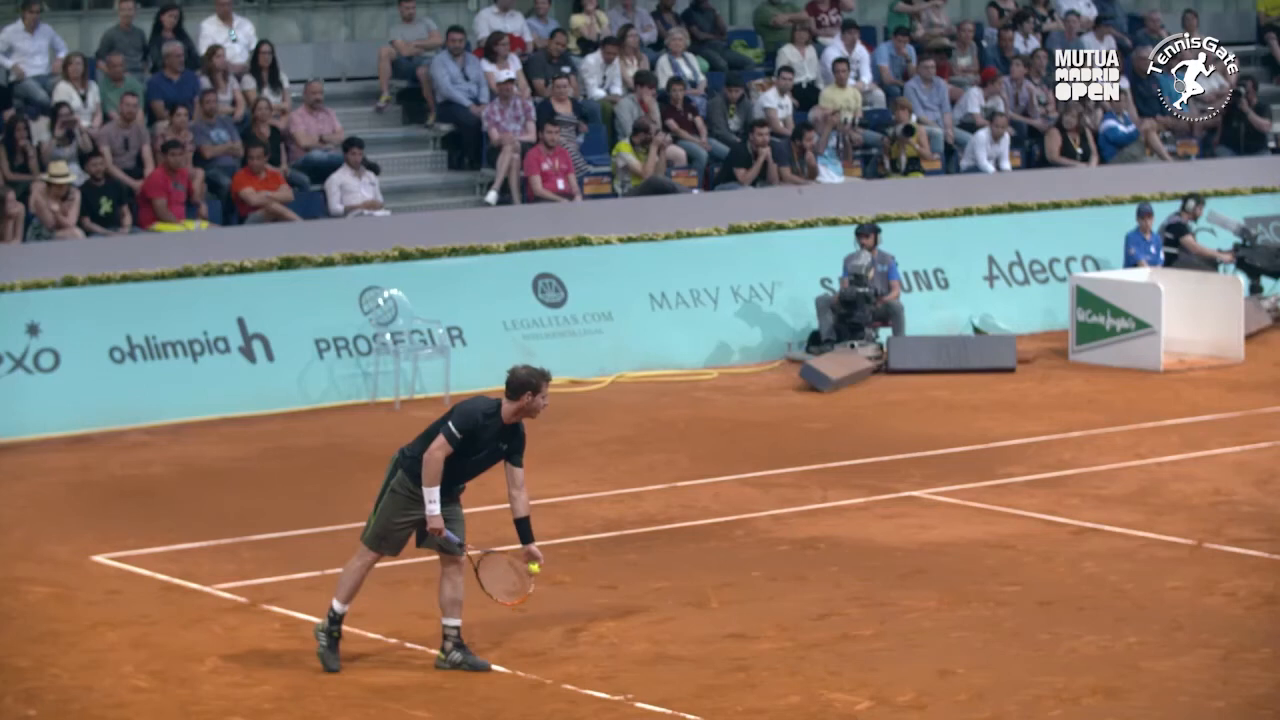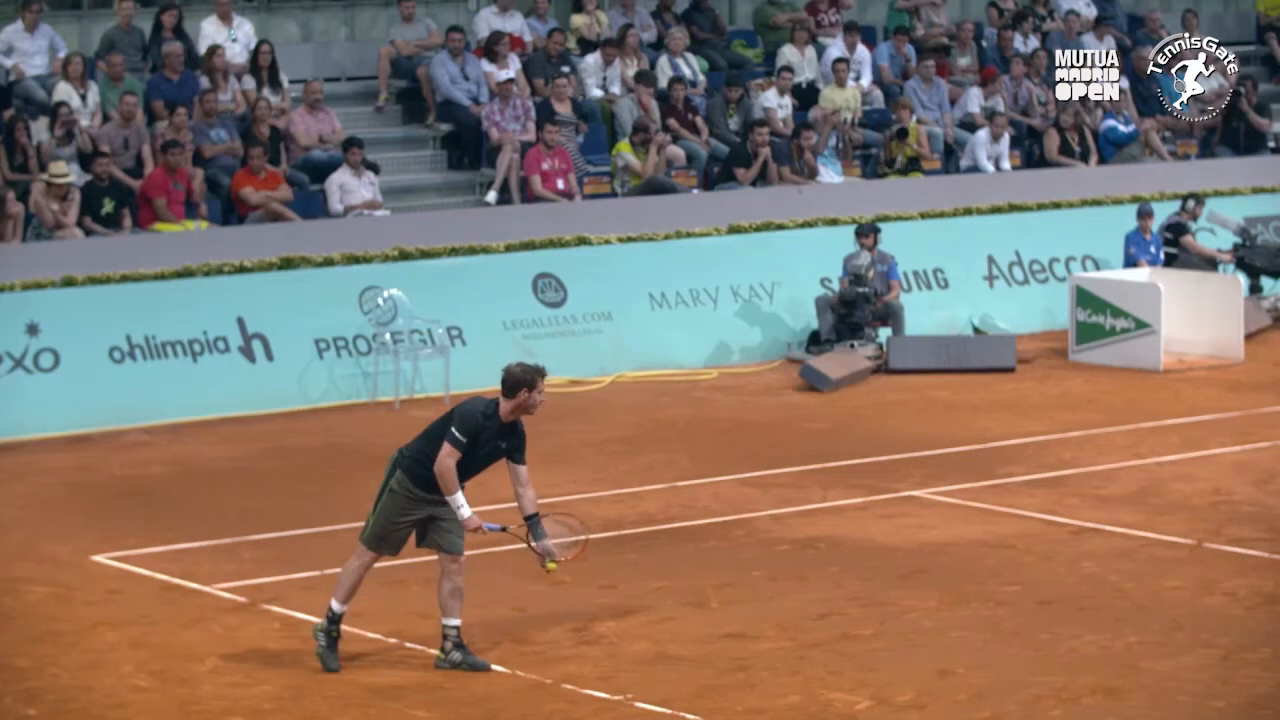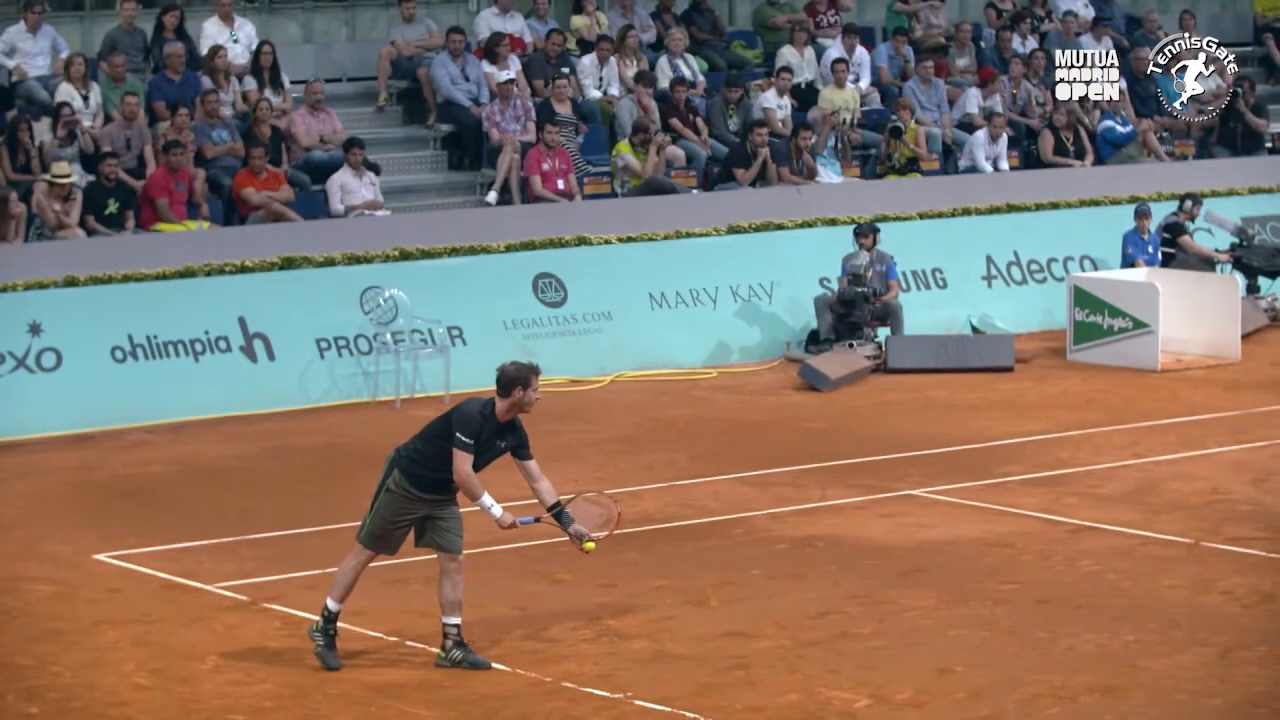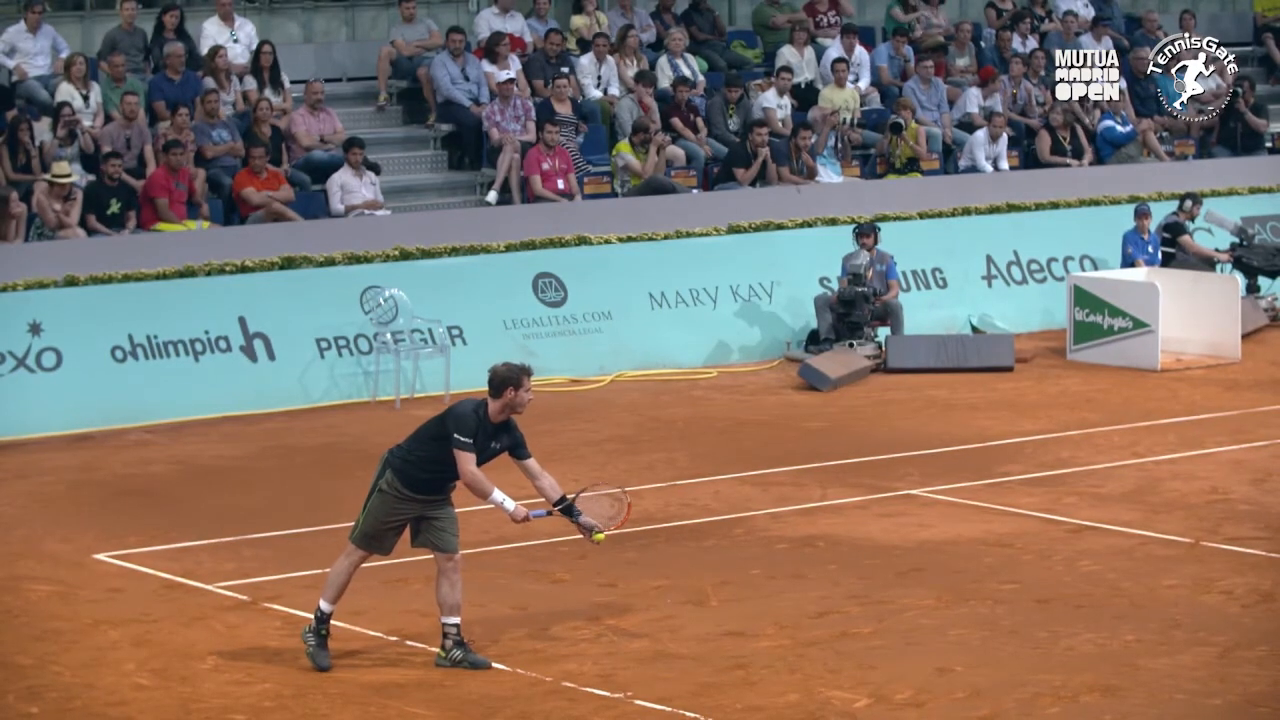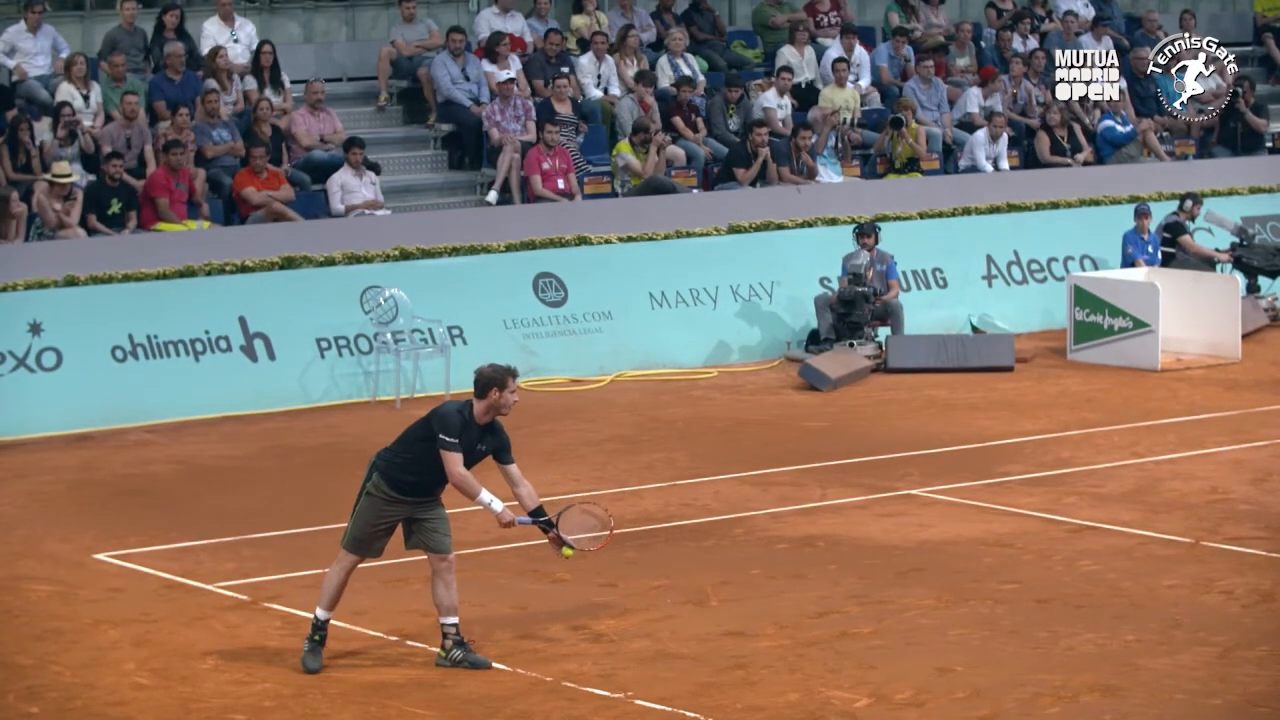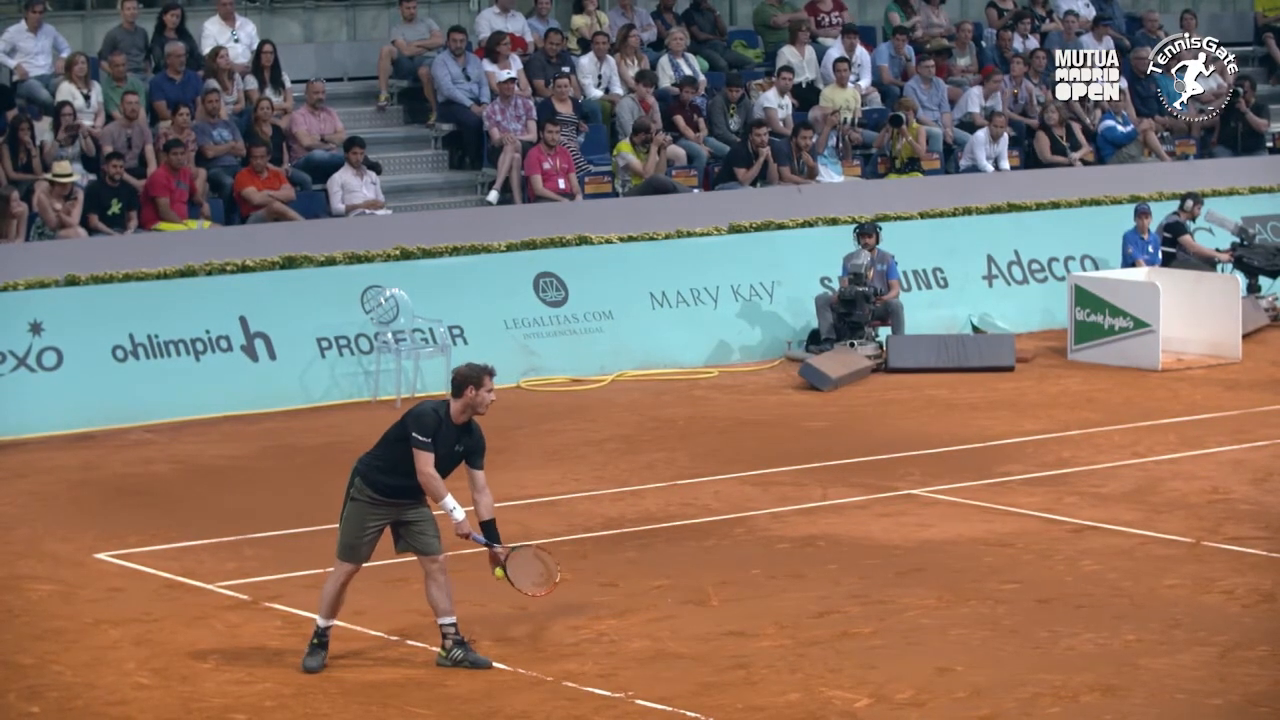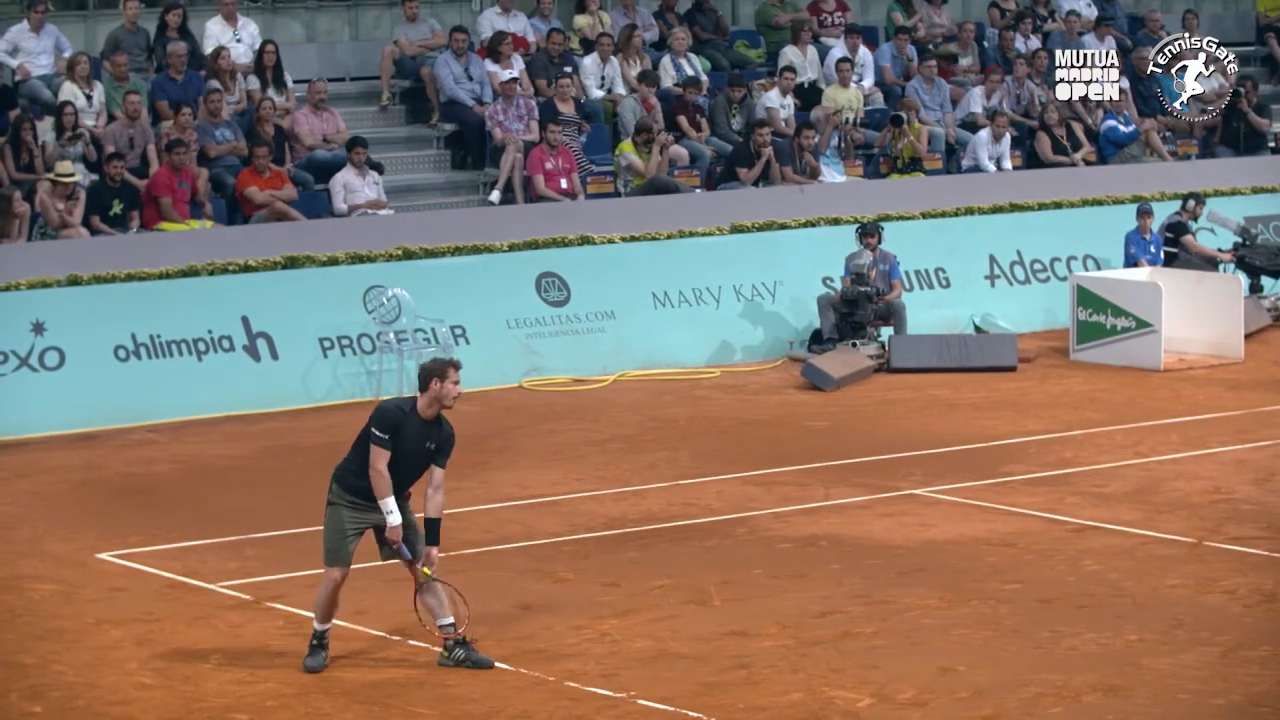
dt=0.7s
person 1, frame 1
left shoulder: (515, 435)
right shoulder: (474, 412)
left elbow: (517, 490)
right elbow: (433, 455)
left wrist: (527, 541)
right wrist: (432, 510)
left hip: (448, 493)
right hip: (410, 481)
left knee: (455, 562)
right knee: (370, 554)
left ankle: (451, 646)
right ankle: (330, 628)
person 1, frame 2
left shoulder: (514, 433)
right shoulder: (473, 413)
left elbow: (524, 487)
right elbow: (443, 466)
left wrist: (538, 536)
right wrist: (465, 513)
left hip: (444, 495)
right hip: (408, 483)
left knee: (454, 562)
right knee: (368, 554)
left ankle: (451, 646)
right ankle: (329, 628)
person 1, frame 3
left shoulder: (514, 431)
right shoulder: (471, 414)
left elbow: (538, 481)
right elbow: (461, 474)
left wrist: (567, 522)
right wrist: (496, 512)
left hip: (442, 495)
right hip: (404, 483)
left knee: (453, 561)
right knee: (364, 553)
left ankle: (451, 645)
right ankle: (324, 627)
person 1, frame 4
left shoulder: (508, 432)
right shoulder: (465, 415)
left elbow: (540, 477)
right elbow: (469, 475)
left wrist: (575, 515)
right wrist: (509, 506)
left hip: (436, 494)
right hip: (397, 484)
left knee: (450, 561)
right knee: (356, 554)
left ankle: (451, 644)
right ankle: (318, 629)
person 1, frame 5
left shoulder: (495, 434)
right shoulder: (451, 416)
left elbow: (520, 485)
right elbow: (457, 474)
left wrist: (548, 526)
right wrist: (497, 508)
left hip: (425, 497)
right hip: (386, 488)
left knee: (445, 561)
right knee: (349, 559)
left ankle: (451, 644)
right ankle: (316, 636)
person 1, frame 6
left shoulder: (473, 436)
right shoulder: (426, 415)
left elbow: (481, 491)
right elbow: (425, 474)
left wrist: (493, 541)
right wrist: (457, 515)
left hip: (411, 499)
right hip: (369, 493)
left knee: (436, 563)
right knee: (346, 568)
left ankle: (452, 645)
right ankle: (319, 641)
person 1, frame 7
left shoulder: (444, 433)
right shoulder: (391, 412)
left elbow: (435, 489)
right elbow: (377, 469)
left wrist: (432, 542)
right wrist: (392, 520)
left hip: (394, 499)
right hip: (349, 498)
left knee: (425, 567)
right knee: (335, 575)
left ankle: (452, 645)
right ankle: (318, 642)
